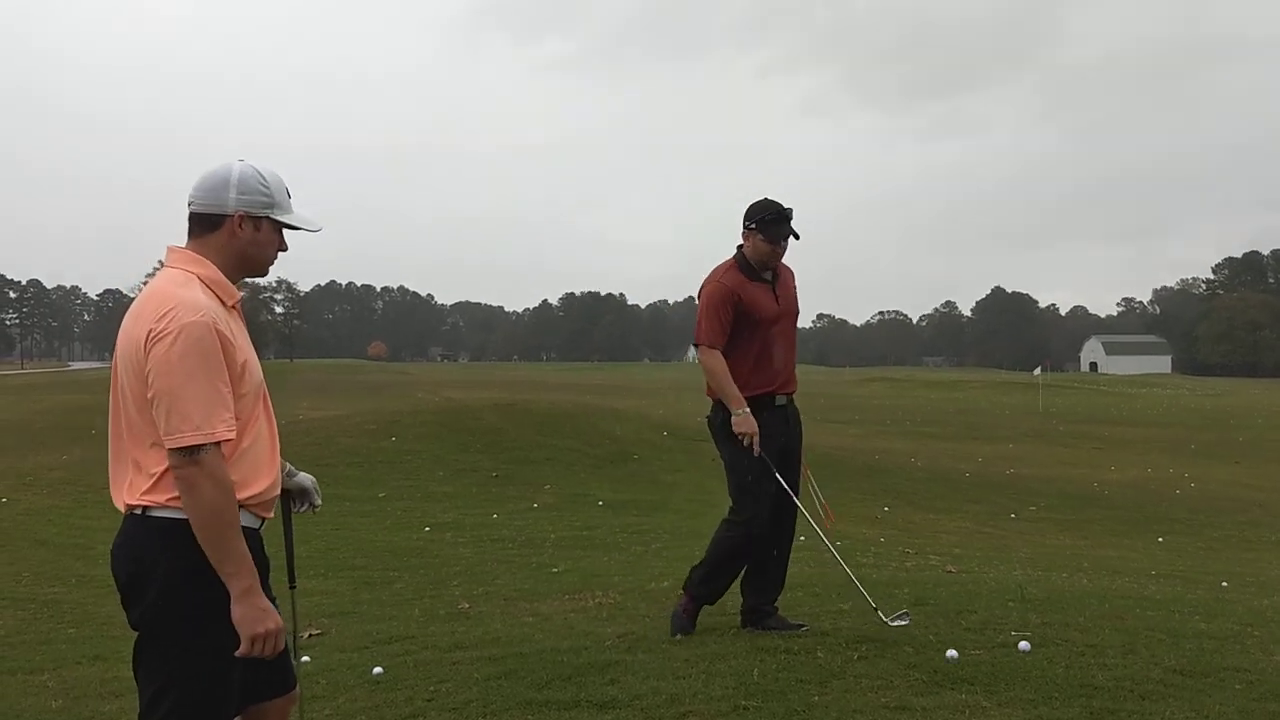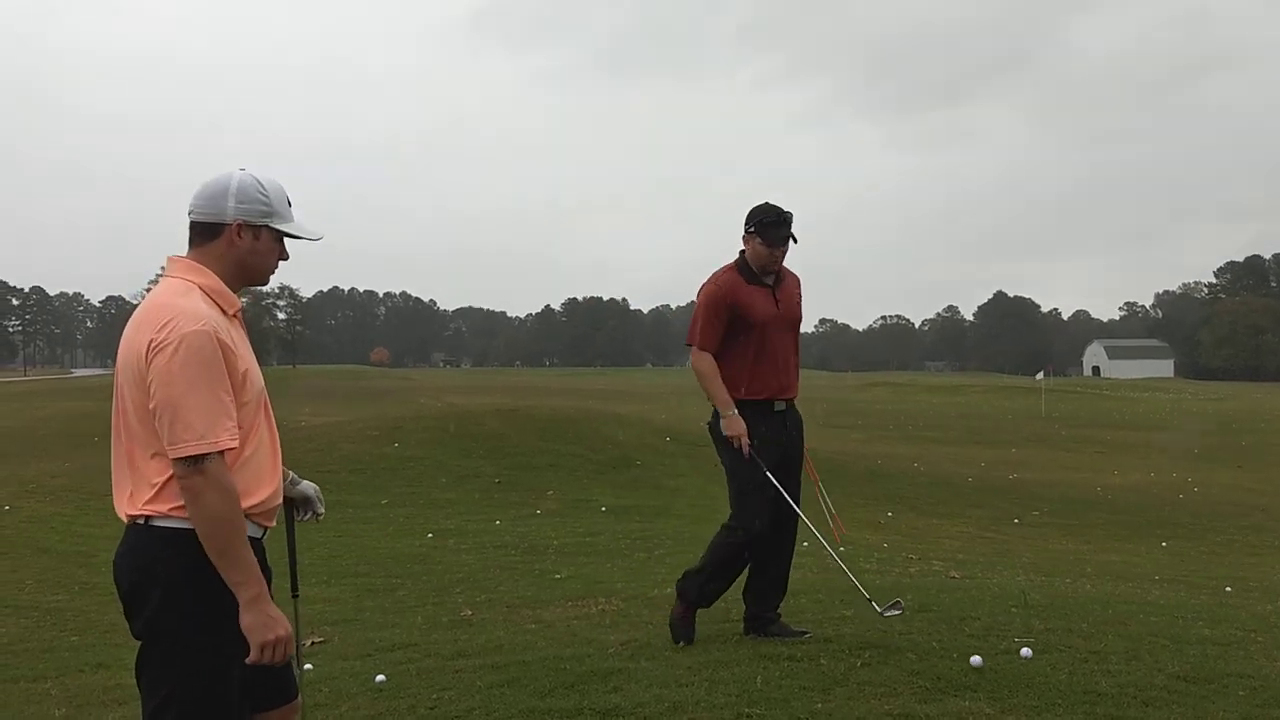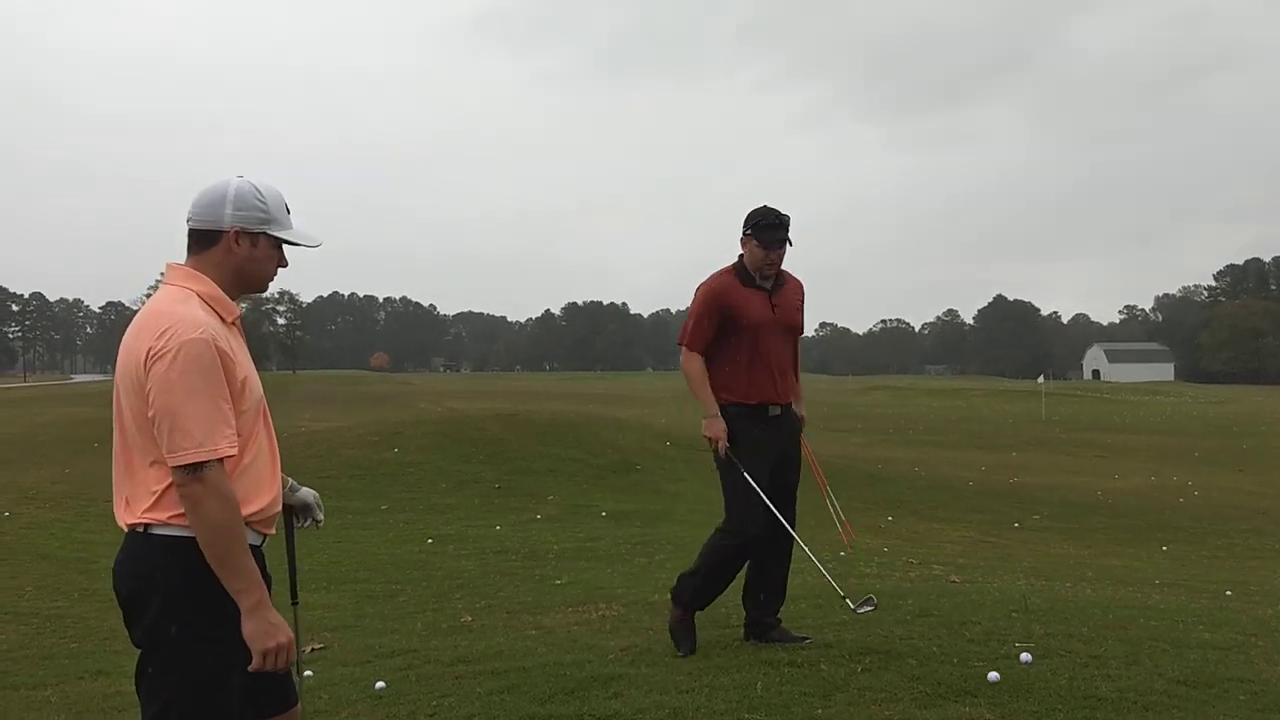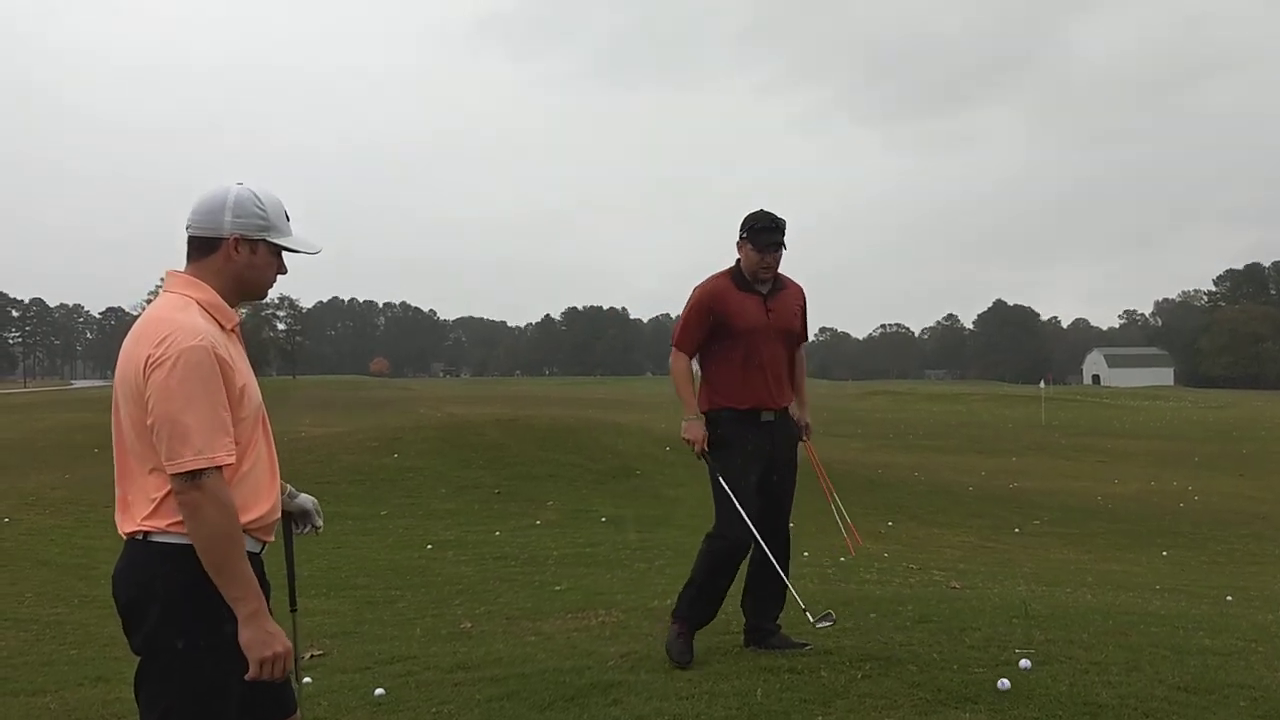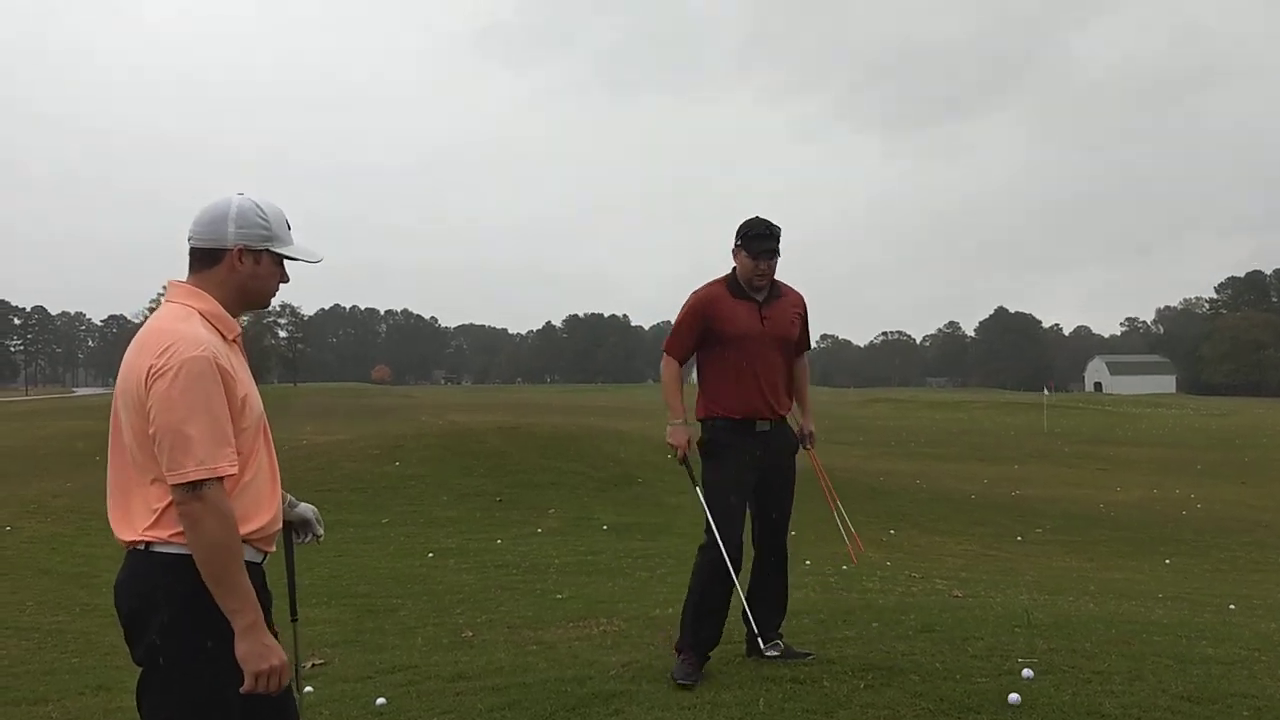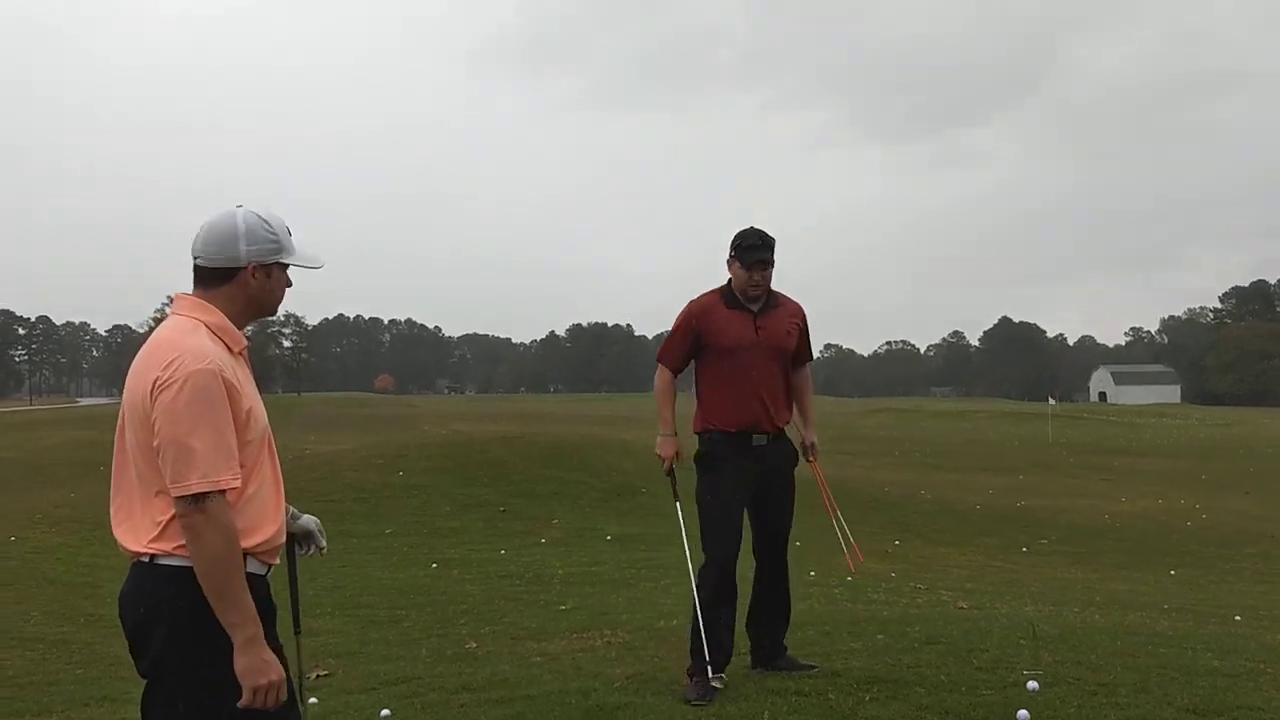
dt=0.1s
person 1, frame 1
left shoulder: (200, 301)
right shoulder: (189, 313)
right elbow: (194, 464)
left wrist: (277, 472)
right wrist: (247, 592)
left hip: (208, 544)
right hip: (186, 551)
person 1, frame 2
left shoulder: (201, 310)
right shoulder: (190, 323)
right elbow: (198, 473)
left wrist: (279, 481)
right wrist: (254, 599)
left hip: (209, 552)
right hip: (190, 560)
person 1, frame 3
left shoulder: (201, 318)
right shoulder: (188, 330)
right elbow: (197, 480)
left wrist: (279, 487)
right wrist: (256, 606)
left hip: (211, 561)
right hip: (189, 569)
person 1, frame 4
left shoulder: (199, 325)
right shoulder: (187, 338)
right elbow: (197, 487)
left wrist: (277, 494)
right wrist: (253, 614)
left hip: (210, 567)
right hip: (189, 577)
person 1, frame 5
left shoulder: (203, 335)
right shoulder: (190, 349)
right elbow: (197, 498)
left wrist: (278, 504)
right wrist: (249, 627)
left hip: (214, 579)
right hip: (190, 588)
person 1, frame 6
left shoulder: (207, 347)
right shoulder: (196, 362)
right elbow: (200, 511)
left wrist: (281, 516)
right wrist: (248, 640)
left hip: (220, 588)
right hip: (195, 600)
person 2, frame 1
left shoulder: (785, 277)
right shoulder: (723, 284)
right elbow: (708, 353)
right wrist: (740, 412)
left hip: (784, 411)
right hip: (744, 417)
left knee: (782, 516)
right knee: (750, 516)
left ankle: (760, 608)
right ankle: (695, 594)
person 2, frame 2
left shoulder: (790, 283)
right shoulder: (721, 287)
right elbow: (700, 354)
right wrist: (729, 414)
left hip: (785, 417)
right hip: (744, 421)
left knee: (782, 522)
right knee: (750, 522)
left ankle: (763, 615)
right ankle: (689, 596)
person 2, frame 3
left shoulder: (793, 288)
right shoulder: (718, 290)
right elbow: (690, 354)
left wrist: (796, 400)
right wrist: (711, 415)
left hip: (782, 421)
right hip: (738, 423)
left knee: (779, 527)
right knee: (743, 527)
left ankle: (762, 620)
right ankle: (685, 601)
person 2, frame 4
left shoulder: (793, 294)
right shoulder: (712, 293)
right elbow: (679, 355)
left wrist: (800, 405)
right wrist: (692, 416)
left hip: (779, 426)
right hip: (732, 428)
left knee: (775, 533)
right knee: (733, 532)
left ankle: (762, 626)
right ankle: (685, 620)
person 2, frame 5
left shoulder: (793, 302)
right shoulder: (707, 301)
right elbow: (672, 360)
left wrist: (805, 414)
right wrist: (677, 423)
left hip: (776, 436)
right hip: (727, 438)
left knee: (774, 541)
right knee: (724, 544)
left ankle: (766, 637)
right ankle: (692, 648)
person 2, frame 6
left shoulder: (792, 313)
right shoulder: (701, 311)
right elbow: (666, 371)
left wrist: (808, 426)
right wrist: (666, 434)
left hip: (775, 449)
right hip: (724, 451)
left knee: (774, 554)
right knee: (721, 559)
left ankle: (769, 648)
right ankle: (706, 667)
